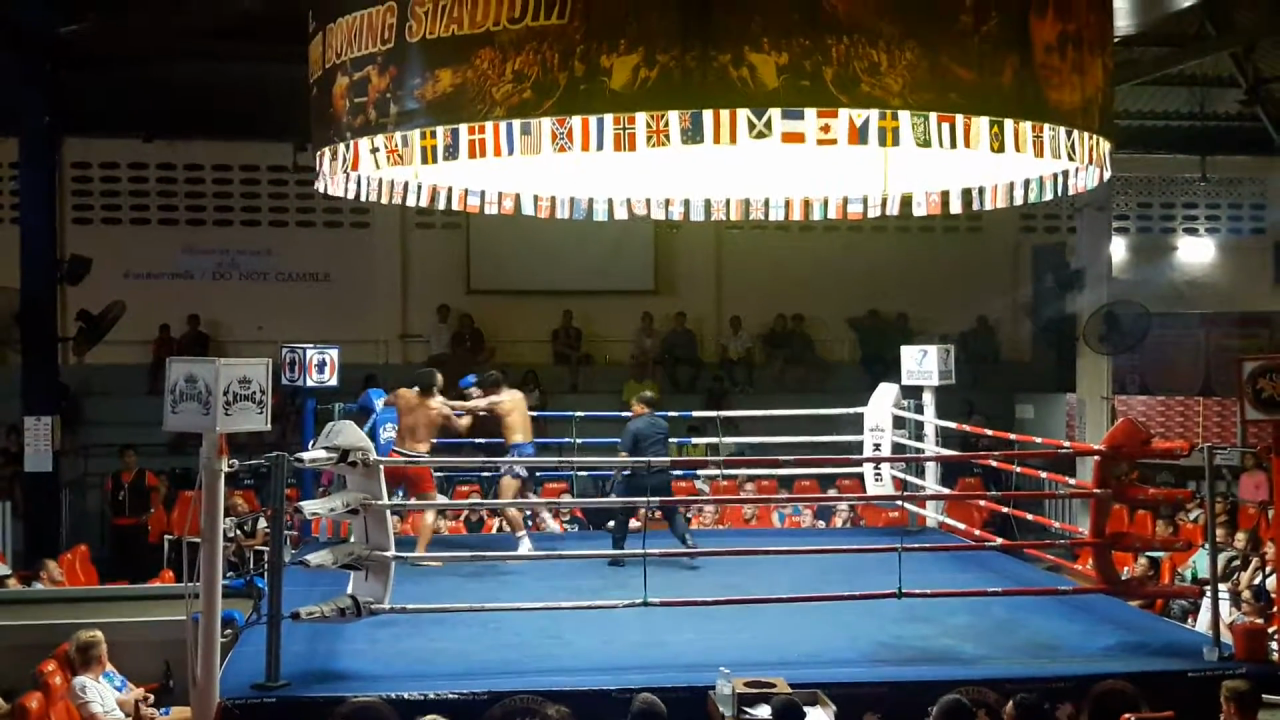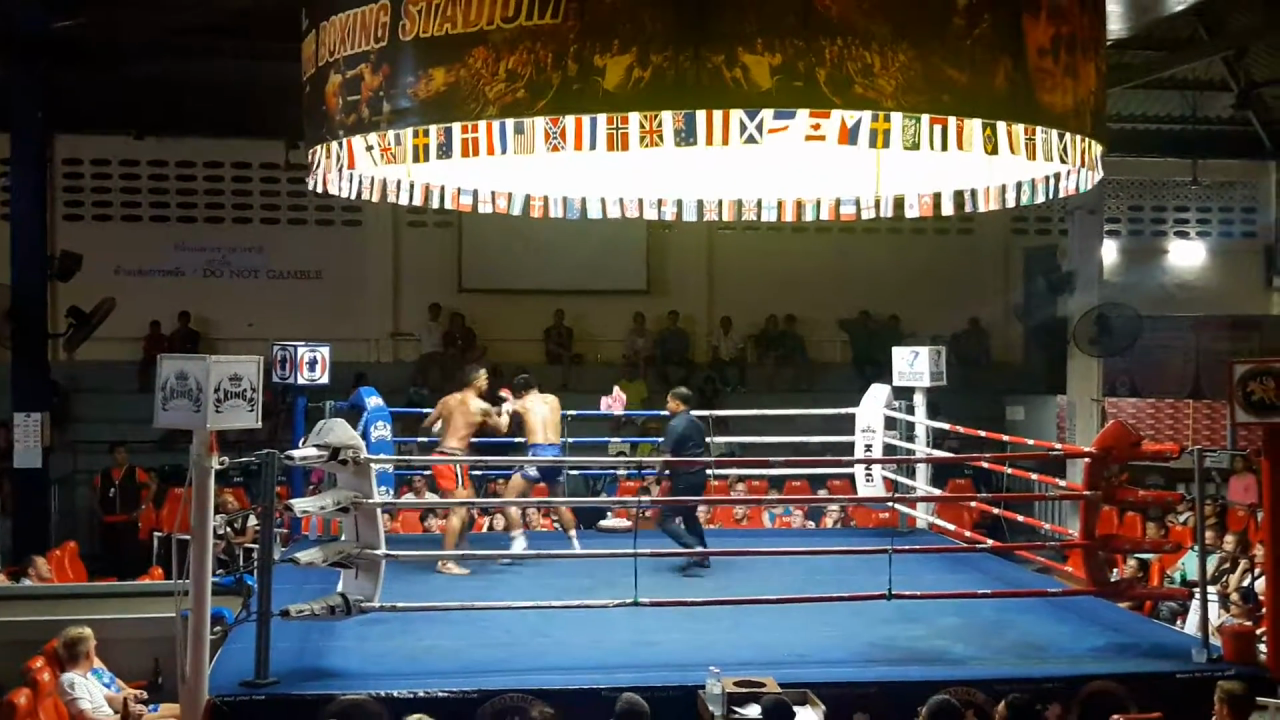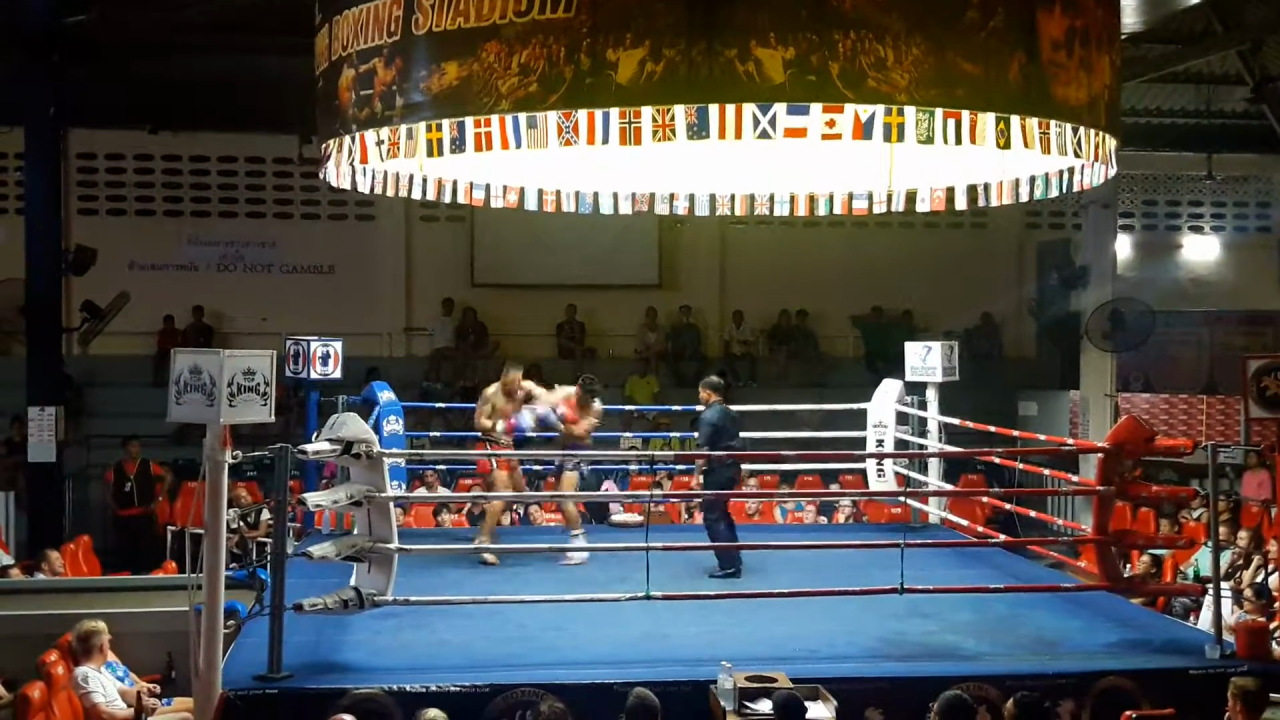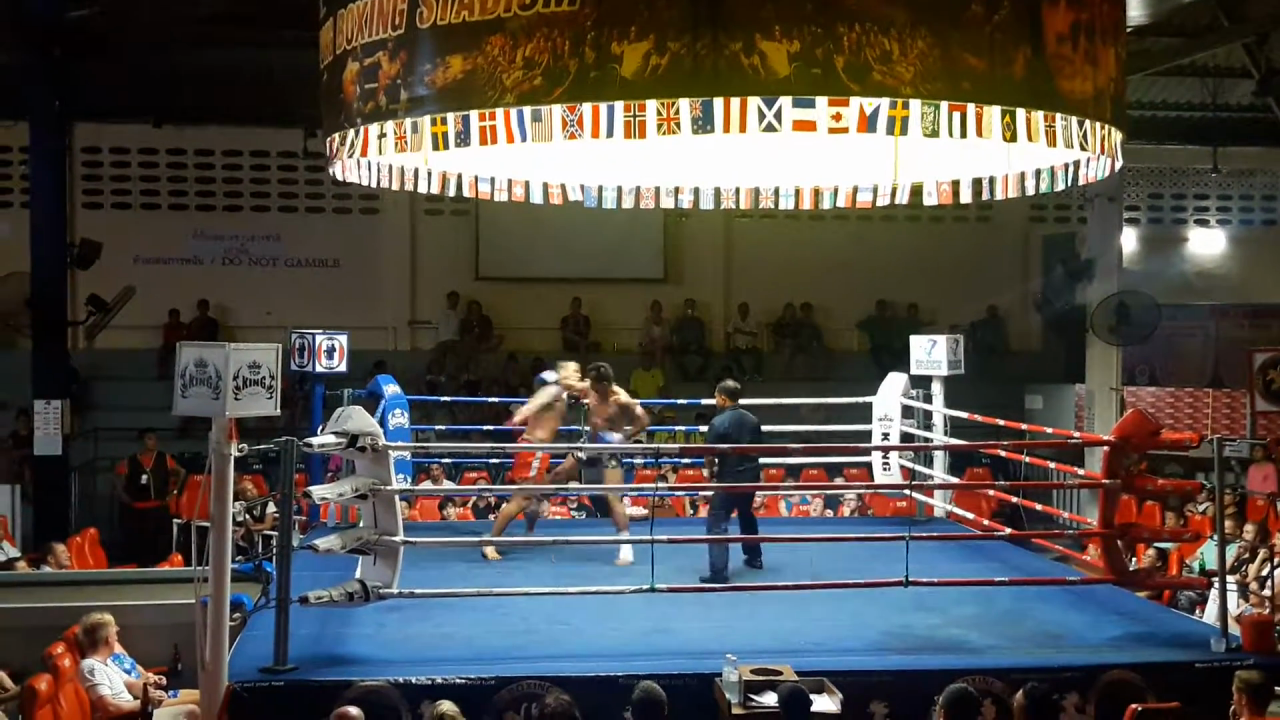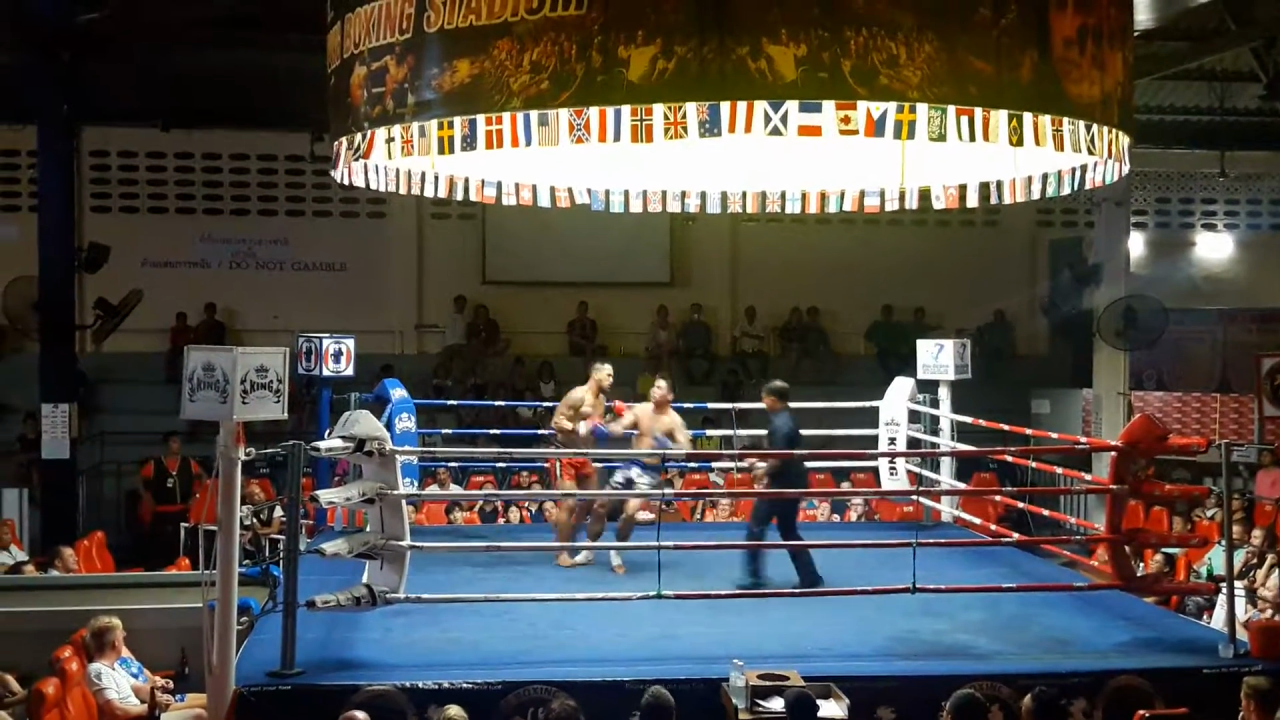
dt=0.4s
person 1, frame 1
left shoulder: (403, 395)
right shoulder: (442, 410)
left elbow: (387, 402)
right elbow: (461, 426)
left hip: (396, 457)
right hip: (418, 462)
right knee: (431, 507)
right ankle: (421, 554)
person 1, frame 2
left shoulder: (447, 400)
right shoulder: (478, 405)
left elbow: (428, 424)
right elbow: (502, 428)
right wrist: (506, 408)
left hip: (448, 458)
right hip: (451, 460)
left knee: (463, 508)
right knee: (458, 511)
left ankle: (454, 548)
right ankle: (445, 562)
person 1, frame 3
left shoulder: (523, 387)
right shoulder: (490, 393)
left elbow: (544, 396)
right elbow: (479, 423)
right wrist: (501, 426)
left hip: (508, 449)
right hip: (492, 449)
left knee: (519, 491)
right knee: (502, 494)
left ankle: (484, 537)
right ankle: (483, 543)
person 1, frame 4
left shoulder: (556, 391)
right shoulder: (554, 391)
left hip: (536, 450)
right hip: (533, 451)
left knee: (536, 495)
right knee: (520, 500)
left ankle: (529, 534)
right ankle: (489, 543)
person 1, frame 5
left shoulder: (601, 399)
right shoulder: (577, 395)
right elbow: (558, 424)
right wrist: (579, 428)
left hip: (584, 457)
right hip: (564, 456)
left knee: (589, 502)
right knee: (569, 504)
left ankle: (567, 540)
right ankle: (561, 553)
person 2, frame 1
left shoulder: (633, 426)
right shoulder: (664, 425)
left elbow: (625, 455)
left wrist: (619, 474)
left hip: (639, 478)
right hip: (662, 477)
left knee: (622, 515)
right knee: (672, 513)
left ankle: (617, 555)
right ankle: (689, 543)
person 2, frame 2
left shoulder: (675, 425)
right shoulder: (696, 423)
left elbow: (667, 457)
right elbow: (704, 451)
left wrist: (656, 477)
left hip: (684, 478)
right hip: (699, 476)
left knee: (666, 519)
right knee: (689, 515)
left ankle: (694, 551)
right ankle: (701, 556)
person 2, frame 3
left shoulder: (708, 416)
right shoulder: (731, 414)
left elbow: (703, 449)
left wrist: (697, 474)
left hip: (717, 472)
right hip: (732, 469)
left knee: (713, 518)
right knee: (721, 512)
left ankle: (729, 565)
right ankle: (733, 559)
person 2, frame 4
left shoulder: (719, 423)
right shoulder: (752, 419)
left elbow: (709, 454)
right elbow: (759, 446)
left wrist: (712, 472)
left hip: (731, 478)
right hip: (752, 476)
left knee: (716, 522)
right knee: (745, 513)
left ankle: (719, 571)
right ankle: (753, 557)
person 2, frame 5
left shoulder: (780, 424)
right shoulder: (786, 419)
left elbow: (778, 460)
left wrist: (762, 473)
right wrist: (762, 466)
left hip: (783, 485)
right hip: (793, 483)
left knee: (755, 526)
right knee: (788, 531)
left ankle: (755, 577)
right ankle: (811, 578)
person 3, frame 1
left shoulder: (496, 400)
right shoulder: (518, 394)
left elbow: (466, 407)
right wrist: (479, 395)
left hip: (518, 452)
right hip: (529, 449)
left knee: (504, 501)
right knee: (522, 493)
left ankle: (525, 545)
right ankle: (546, 519)
person 3, frame 2
left shoulder: (521, 403)
right shoulder: (554, 400)
left hip: (537, 454)
right hip: (556, 453)
left knee: (509, 498)
right knee: (559, 503)
left ankle: (518, 543)
right ankle: (575, 546)
person 3, frame 3
left shoulder: (596, 409)
right shoulder: (569, 393)
left elbow: (579, 433)
right elbow: (549, 400)
left hip: (578, 452)
right hip: (564, 449)
left knee: (564, 499)
right knee: (564, 498)
left ankle: (580, 548)
right ankle: (577, 537)
person 3, frame 4
left shoulder: (623, 401)
right shoulder: (592, 388)
left elbow: (643, 422)
left wrist: (623, 438)
right hip: (592, 442)
left knee: (612, 499)
right knee: (560, 474)
left ankle: (626, 547)
person 3, frame 5
left shoulder: (675, 420)
right shoulder: (640, 409)
left elbow: (685, 448)
right elbow: (619, 428)
left wrist: (670, 447)
right wrist: (608, 429)
left hip: (650, 472)
right hip: (629, 465)
left knee: (629, 515)
right knee: (600, 510)
left ankle: (615, 553)
right ankle: (588, 552)
